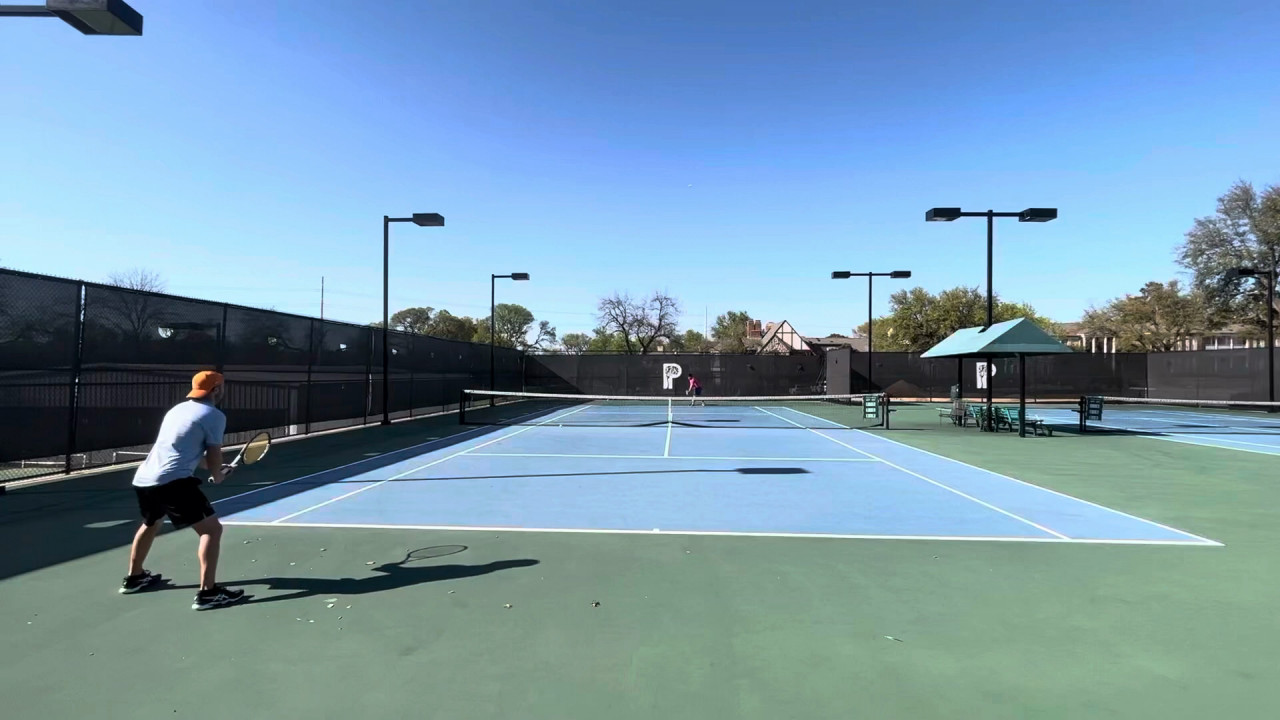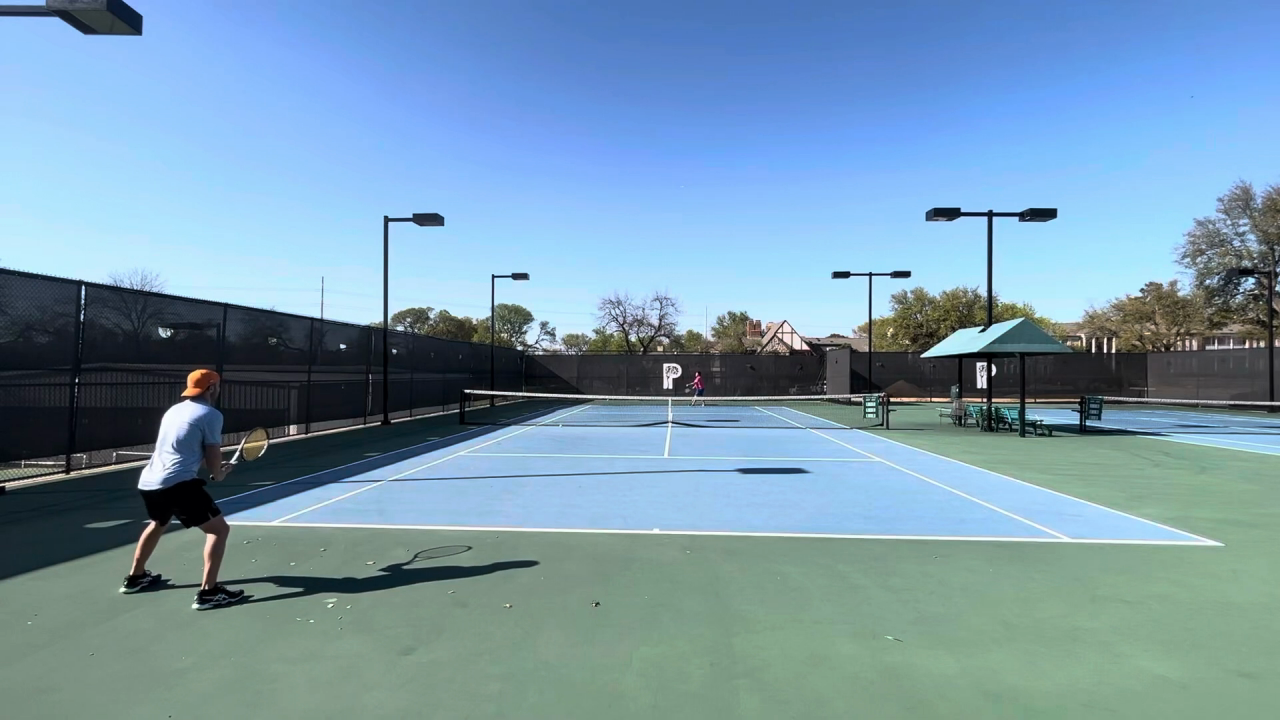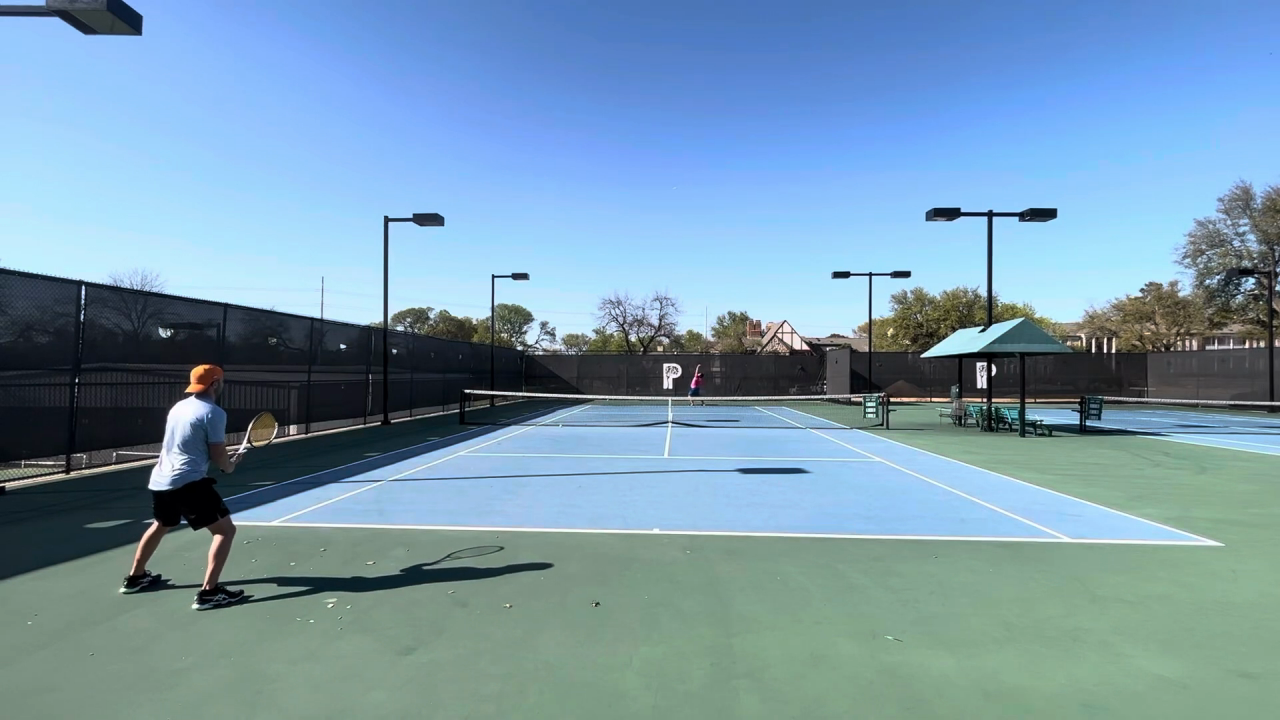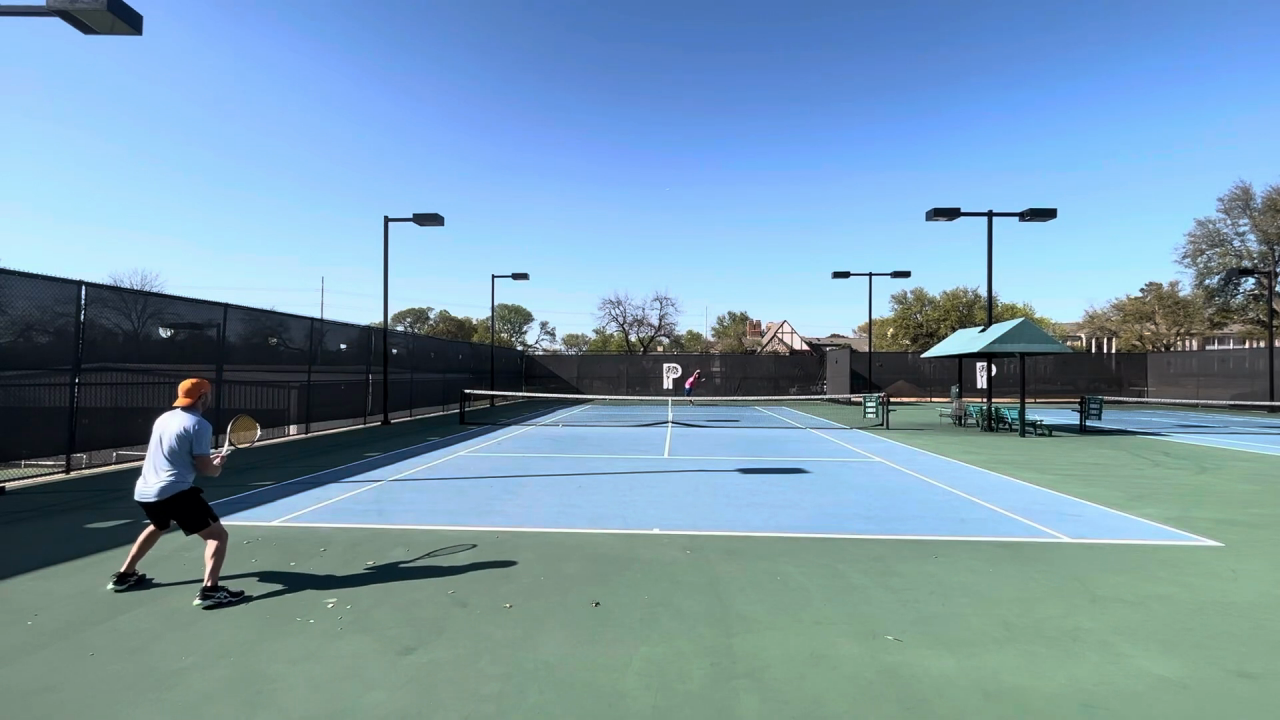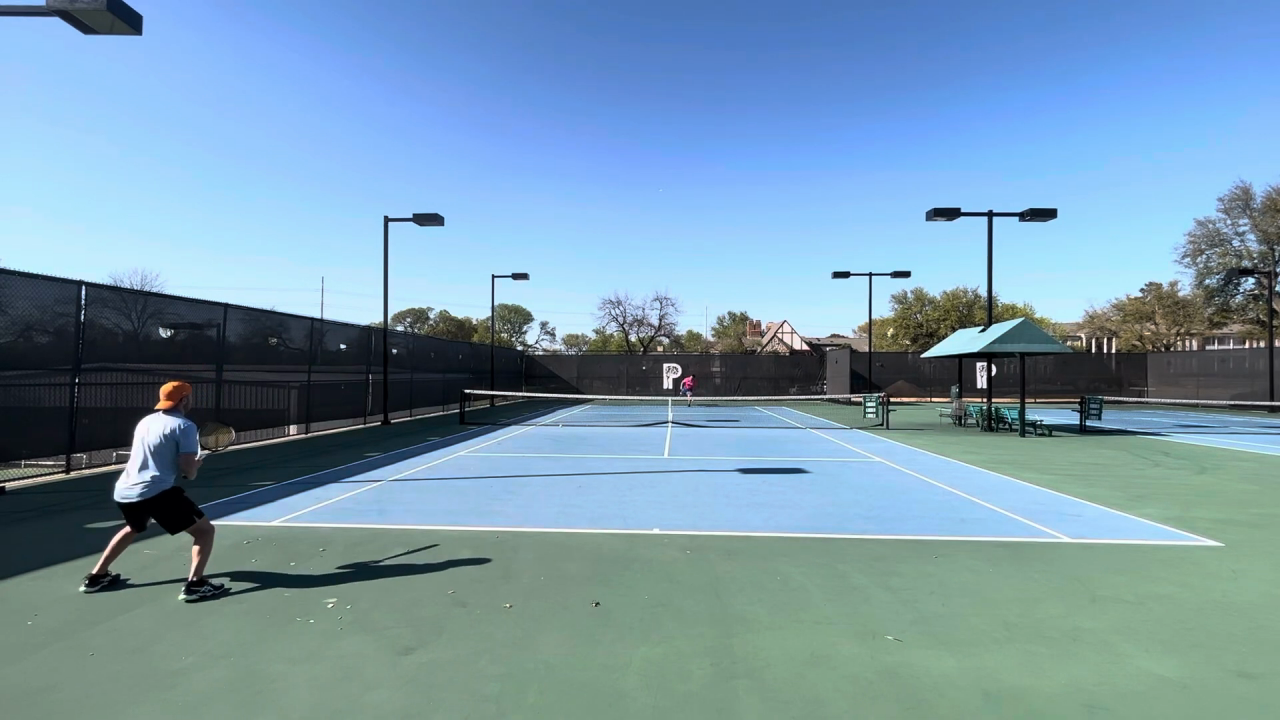
dt=0.5s
person 1, frame 1
left shoulder: (178, 409)
right shoulder: (214, 416)
right elbow: (213, 457)
left wrist: (212, 467)
right wrist: (217, 476)
left hip: (142, 479)
right hip: (171, 481)
left knee: (150, 524)
right knee: (212, 529)
left ankle: (134, 577)
right ankle: (208, 592)
person 1, frame 2
left shoulder: (175, 410)
right shoulder: (211, 415)
right elbow: (212, 456)
left wrist: (214, 465)
right wrist: (218, 474)
left hip: (148, 481)
right hip: (177, 482)
left knee: (157, 524)
right knee: (219, 529)
left ankle: (136, 577)
right ankle: (208, 592)
person 1, frame 3
left shoulder: (179, 407)
right shoulder: (213, 413)
right elbow: (218, 456)
left wrist: (223, 459)
right wrist: (229, 466)
left hip: (159, 480)
right hip: (187, 482)
left knee: (160, 526)
right knee: (225, 530)
left ankle: (135, 577)
right ankle: (209, 592)
person 1, frame 4
left shoulder: (164, 418)
right shoulder: (199, 425)
right elbow: (203, 468)
left wrist: (208, 458)
right wrist: (216, 467)
left hip: (144, 491)
right hip: (174, 492)
left knee: (158, 526)
right knee: (217, 535)
left ankle: (124, 574)
right ankle: (210, 589)
person 1, frame 5
left shoulder: (146, 422)
right shoulder: (185, 427)
right elbow: (187, 470)
left wrist: (188, 466)
right wrist: (193, 468)
left hip: (124, 494)
right hip: (157, 493)
left knee: (134, 528)
right knee: (205, 530)
left ankle: (96, 576)
right ankle: (195, 583)
